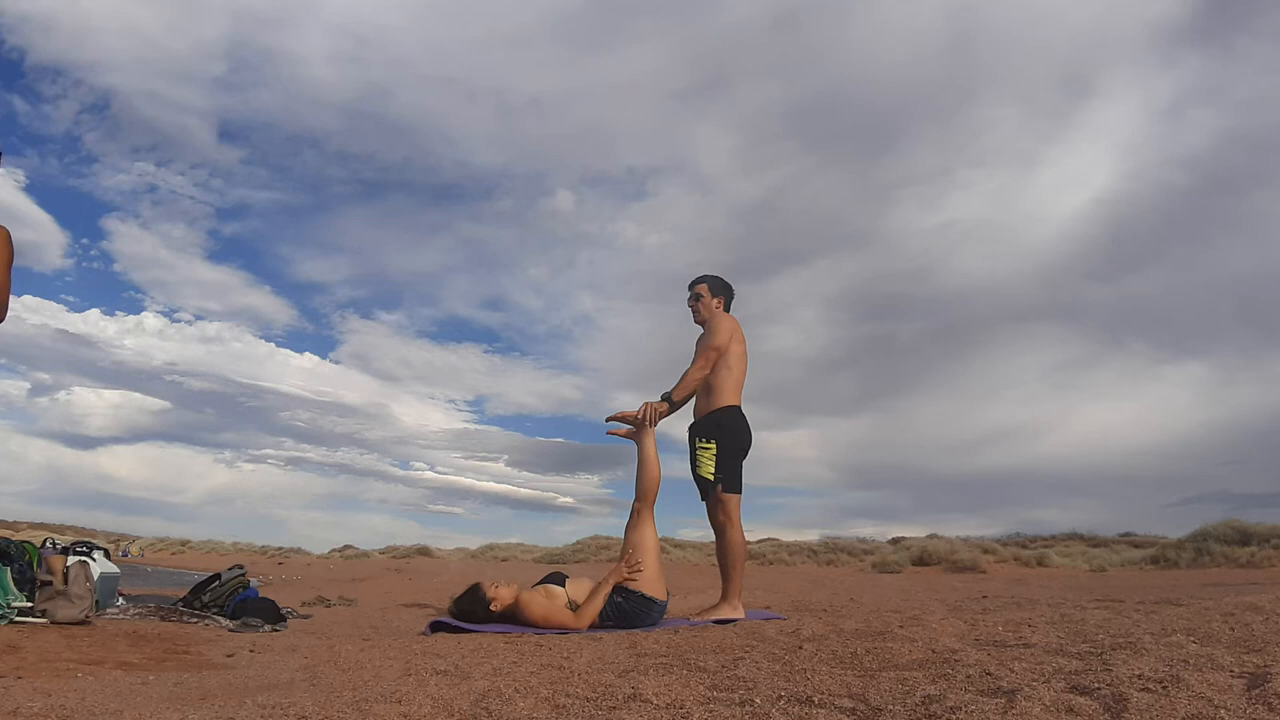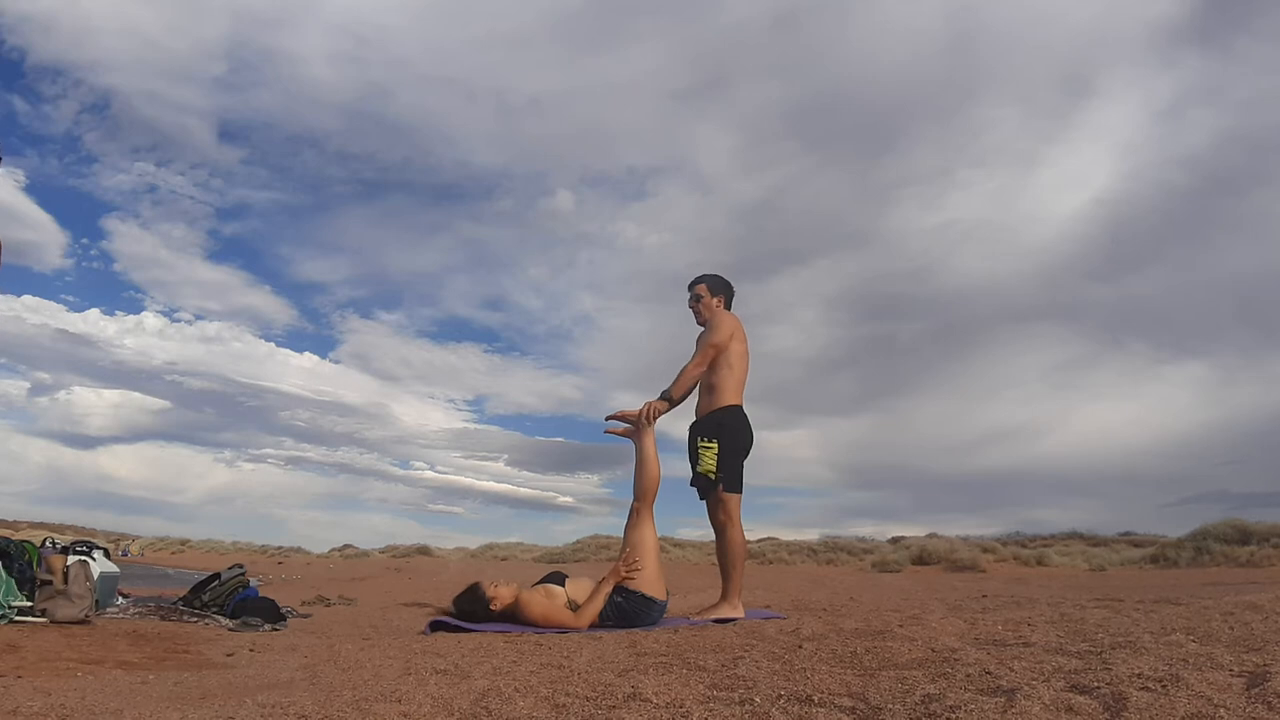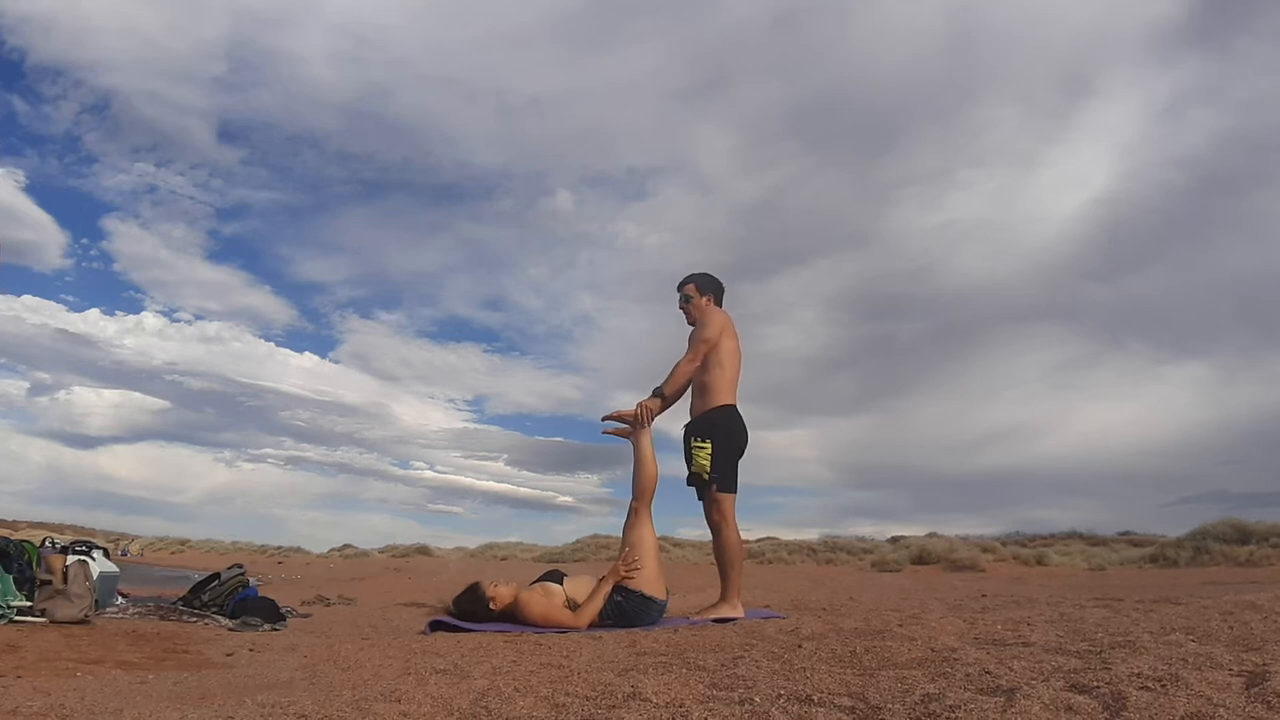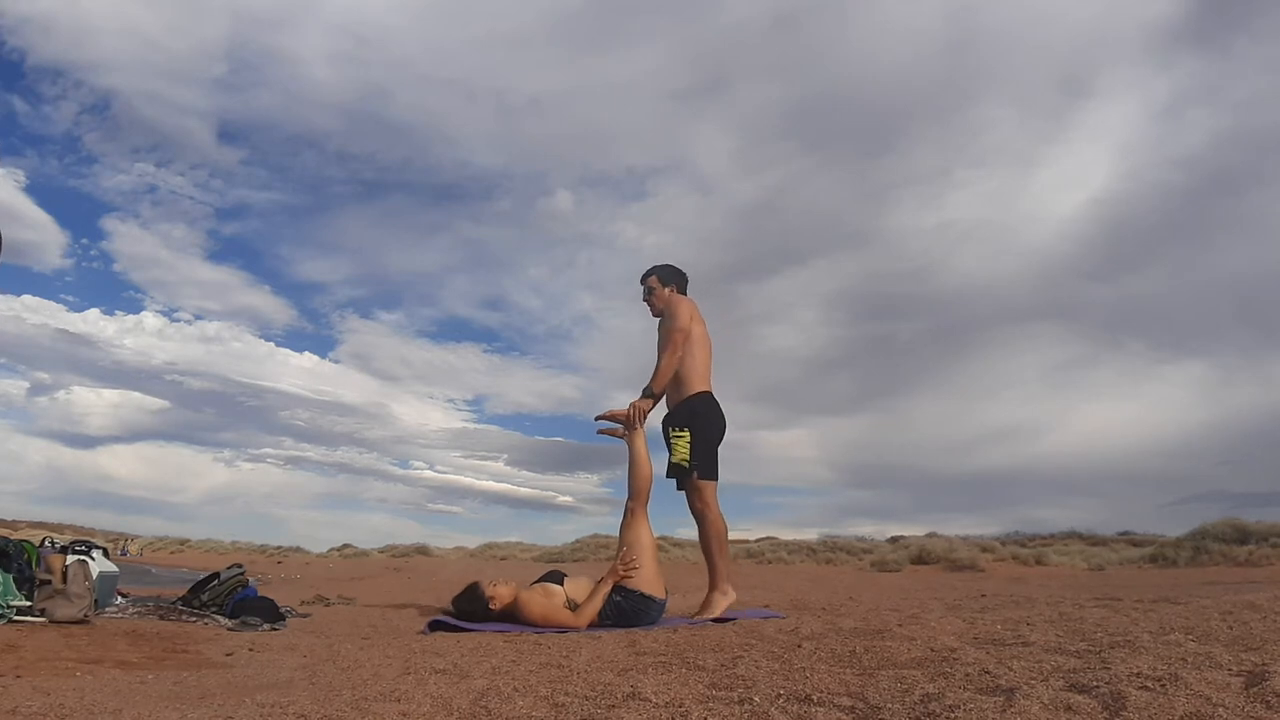
dt=0.7s
person 1, frame 1
left shoulder: (723, 323)
right shoulder: (711, 337)
left elbow: (701, 369)
right elbow: (693, 391)
left wrist: (664, 401)
right wrist: (656, 413)
left hip: (723, 426)
right hip: (714, 429)
left knee: (726, 517)
right knee: (721, 519)
left ankle: (732, 602)
right ankle: (729, 601)
person 1, frame 2
left shoulder: (724, 322)
right shoulder: (711, 337)
left elbow: (697, 366)
right elbow: (691, 384)
left wrist: (663, 399)
right wrist: (654, 410)
left hip: (724, 426)
right hip: (715, 429)
left knee: (726, 516)
right knee: (721, 518)
left ankle: (732, 601)
right ankle: (729, 600)
person 1, frame 3
left shoulder: (714, 318)
right shoulder: (706, 335)
left elbow: (691, 362)
right elbow: (685, 385)
left wrist: (656, 397)
right wrist: (650, 411)
left hip: (719, 425)
right hip: (710, 427)
left knee: (723, 514)
right knee: (716, 516)
left ankle: (731, 600)
right ankle: (729, 599)
person 1, frame 4
left shoulder: (681, 306)
right shoulder: (673, 324)
left elbow: (672, 355)
right elbow: (668, 373)
left wrist: (647, 397)
right wrist: (639, 411)
left hip: (696, 412)
right hip: (689, 416)
left knee: (703, 501)
right knee: (700, 504)
left ankle: (721, 587)
right ankle: (718, 588)
person 2, frame 1
left shoulder: (526, 601)
right shoulder: (525, 604)
right elbow: (578, 622)
right wrist: (610, 579)
left hip: (634, 604)
right hip: (637, 605)
right knee: (641, 509)
left ankle: (642, 438)
right ankle: (645, 434)
person 2, frame 2
left shoulder: (526, 600)
right shoulder: (524, 603)
right elbow: (578, 621)
right wrist: (610, 580)
left hip: (630, 601)
right hip: (637, 602)
right knee: (641, 508)
left ankle: (641, 438)
right ankle: (645, 432)
person 2, frame 3
left shoulder: (526, 599)
right shoulder: (524, 602)
right elbow: (578, 621)
right wrist: (610, 580)
left hip: (632, 604)
right hip: (636, 604)
right knee: (639, 508)
left ankle: (638, 437)
right ankle: (641, 433)
person 2, frame 4
left shoulder: (525, 599)
right shoulder: (523, 603)
right elbow: (578, 620)
right wrist: (609, 579)
left hip: (632, 601)
right hip: (636, 602)
right knee: (635, 508)
left ankle: (633, 437)
right ankle: (635, 432)
